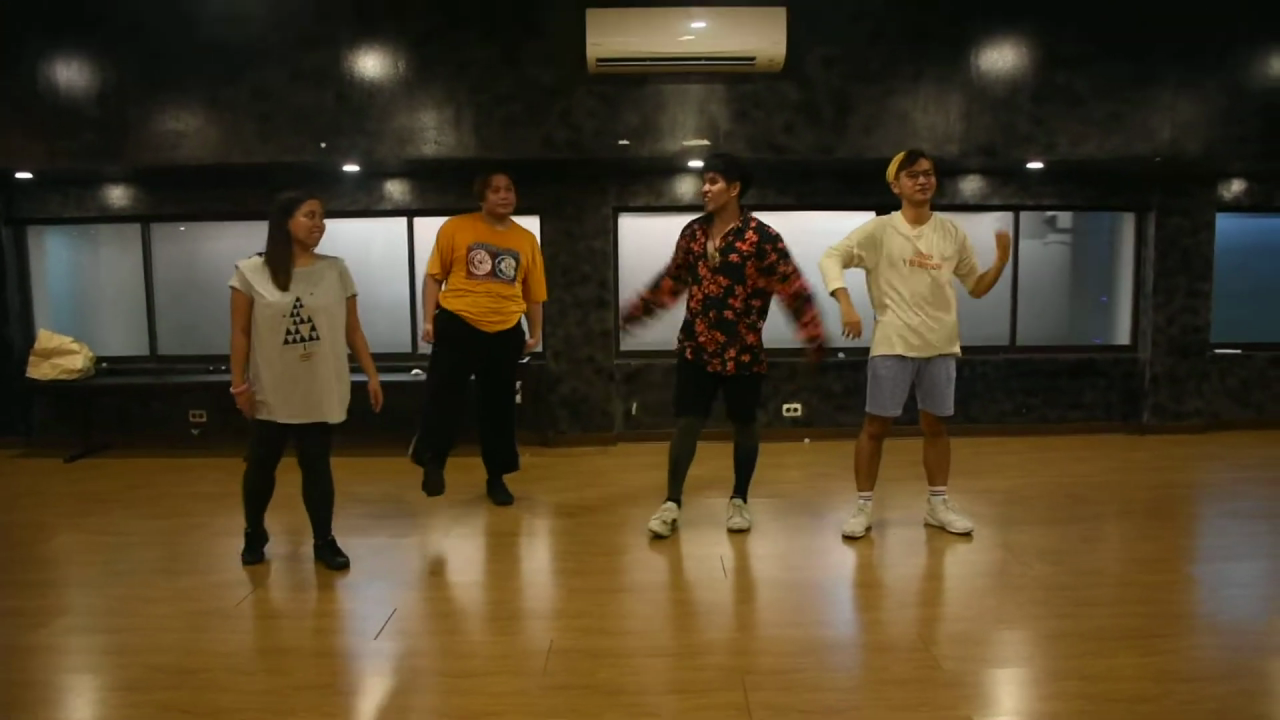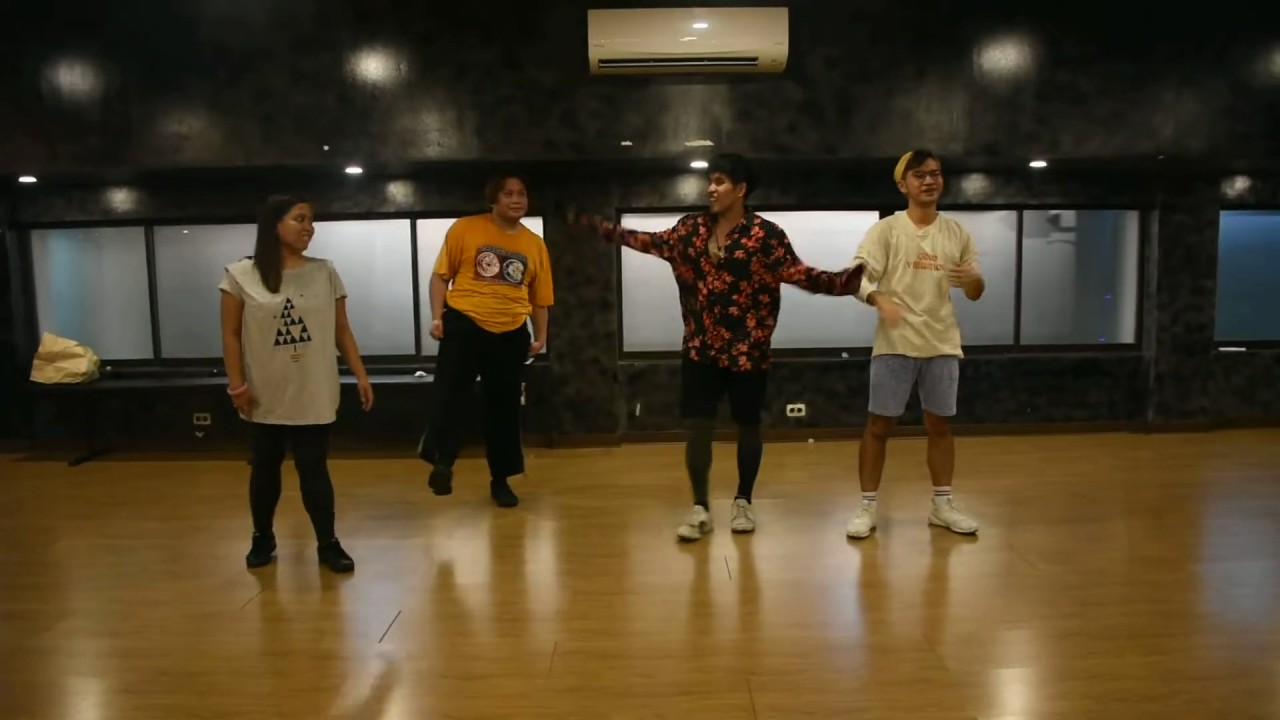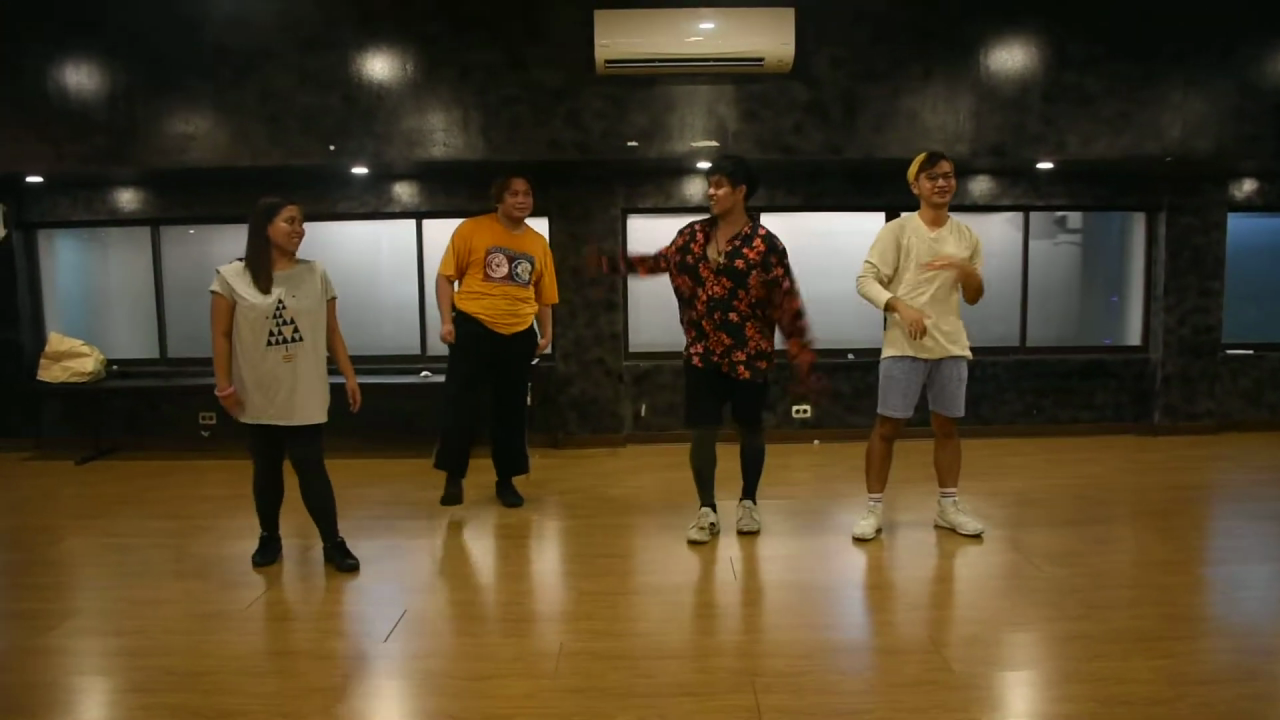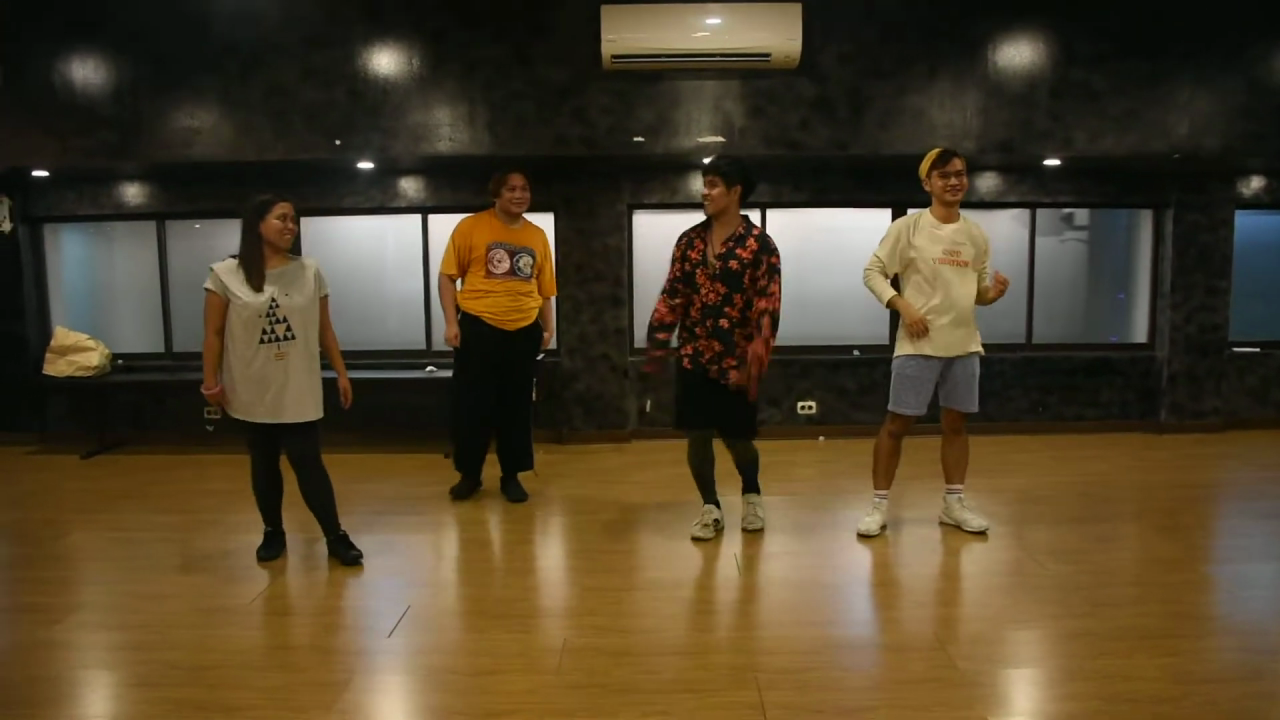
dt=0.2s
person 1, frame 1
left shoulder: (952, 234)
right shoulder: (880, 229)
left elbow: (976, 286)
right elbow: (832, 258)
left wrist: (1000, 262)
right wrist: (844, 300)
left hip: (940, 345)
right hip: (892, 344)
left knee: (936, 425)
right knee: (876, 425)
left ankle: (938, 504)
right ankle: (863, 506)
person 1, frame 2
left shoulder: (957, 234)
right shoulder: (886, 230)
left elbow: (974, 293)
right elbow: (858, 276)
left wrist: (974, 281)
right wrist: (881, 299)
left hip: (942, 345)
right hip: (895, 344)
left knee: (939, 424)
right knee: (879, 425)
left ankle: (942, 504)
right ankle: (868, 506)
person 1, frame 3
left shoulder: (967, 237)
right shoulder: (897, 231)
left elbow: (971, 296)
right elbow: (866, 279)
left wrist: (975, 281)
right wrist: (900, 308)
left hip: (951, 346)
right hip: (904, 346)
left knee: (946, 425)
right knee: (887, 426)
left ankle: (948, 505)
right ankle: (874, 508)
person 1, frame 4
left shoulder: (977, 234)
right shoulder: (907, 228)
left elbow: (978, 291)
right elbow: (873, 273)
left wrist: (994, 290)
right wrist: (904, 308)
left hip: (964, 343)
right hip: (918, 344)
left knee: (955, 422)
right knee: (897, 423)
left ankle: (953, 502)
right ankle: (879, 505)
person 2, frame 1
left shoulder: (760, 237)
right shoulder: (693, 232)
left elbow: (792, 285)
right elbow: (672, 278)
left wrist: (813, 333)
right wrist: (638, 310)
left hip: (742, 348)
right hip: (695, 347)
left knee: (744, 425)
right knee: (686, 423)
left ankle: (739, 501)
right ankle: (671, 503)
person 2, frame 2
left shoulder: (765, 234)
right shoulder: (692, 228)
left elbow: (798, 274)
right elbow: (652, 242)
left wrist: (844, 281)
right wrist: (602, 228)
left hip: (747, 348)
right hip: (700, 347)
left knee: (748, 425)
right knee: (698, 426)
left ankle: (743, 501)
right ankle: (700, 508)
person 2, frame 3
left shoulder: (767, 244)
right shoulder: (693, 235)
left elbow: (787, 305)
right elbow: (662, 262)
left wrist: (803, 357)
right wrist: (616, 265)
left hip: (748, 355)
right hip: (702, 353)
left knee: (750, 431)
right knee: (703, 432)
left ankle: (749, 502)
right ankle: (707, 510)
person 2, frame 4
left shoulder: (759, 246)
right shoulder: (689, 240)
left elbow: (769, 308)
right elbow: (671, 293)
left wrist: (756, 358)
right wrist: (656, 341)
left hip: (737, 361)
right hip: (693, 357)
left knee: (737, 437)
right knee: (696, 434)
left ankle: (752, 494)
right ankle: (710, 507)
person 3, frame 1
left shoulder: (336, 271)
right shoulder: (251, 272)
left elbow: (352, 329)
right elbow: (240, 333)
left wrist: (371, 375)
right wrist: (240, 383)
left hip: (321, 392)
right hip: (270, 393)
left knee: (316, 465)
right knee: (260, 464)
left ankle: (324, 541)
right ankle: (254, 533)
person 3, frame 2
left shoulder: (326, 273)
right shoulder: (240, 275)
left elbow: (342, 331)
right elbow: (231, 334)
left wrist: (361, 375)
right wrist: (237, 385)
left hip: (313, 393)
right hip: (266, 395)
left knee: (313, 467)
right knee: (264, 467)
left ankle: (328, 544)
right ankle: (262, 537)
person 3, frame 3
left shoulder: (316, 275)
right shoulder: (232, 277)
left elbow: (331, 332)
right elbow: (221, 336)
left wrist: (349, 376)
right wrist: (224, 385)
left hip: (305, 394)
right hip: (258, 395)
left knee: (311, 466)
right knee: (266, 467)
left ankle: (333, 542)
right ankle: (269, 538)
person 3, frame 4
left shoulder: (309, 271)
right shoulder: (225, 275)
left elbow: (324, 329)
right elbow: (214, 333)
left wrist: (341, 373)
right wrist: (211, 381)
left hip: (299, 390)
right hip: (252, 391)
left knee: (308, 461)
right knee: (263, 462)
left ankle: (335, 536)
right ankle: (273, 532)
person 4, frame 1
left shoulder: (527, 240)
right shoulder: (455, 228)
left elbow: (533, 294)
right elbow: (434, 276)
left wrist: (535, 334)
right wrist: (429, 319)
left hip: (505, 333)
right hip: (457, 325)
left knee: (499, 407)
right knee: (442, 395)
left ankle: (496, 478)
right ankle: (432, 465)
person 4, frame 2
left shoulder: (535, 244)
right shoulder: (465, 229)
left elbow: (540, 298)
right elbow: (440, 275)
left wrist: (540, 337)
right wrist: (437, 316)
left hip: (510, 335)
right hip: (464, 324)
left knee: (504, 408)
right knee: (449, 393)
left ankle: (501, 480)
right ankle: (441, 463)
person 4, frame 3
left shoulder: (539, 243)
right shoulder: (471, 230)
left elbow: (543, 296)
right elbow: (446, 277)
left wrist: (545, 334)
right wrist: (446, 320)
left hip: (518, 335)
right hip: (472, 328)
left knee: (511, 409)
right knee: (460, 400)
left ankle: (506, 480)
right ankle: (453, 478)
person 4, frame 4
left shoulder: (537, 236)
right shoulder: (470, 228)
left elbow: (544, 289)
right elbow: (447, 277)
left wrist: (548, 329)
right wrist: (451, 322)
left hip: (523, 331)
right hip: (477, 328)
left knee: (516, 405)
right knee: (470, 402)
left ankle: (511, 475)
right ankle: (469, 474)
